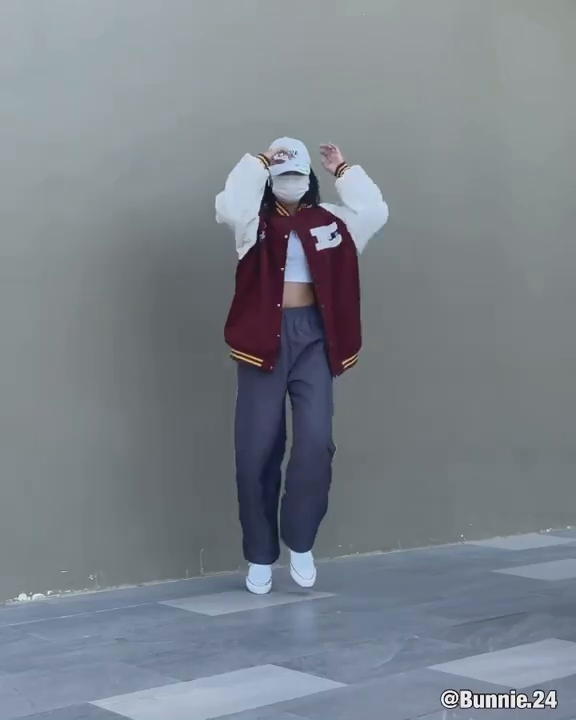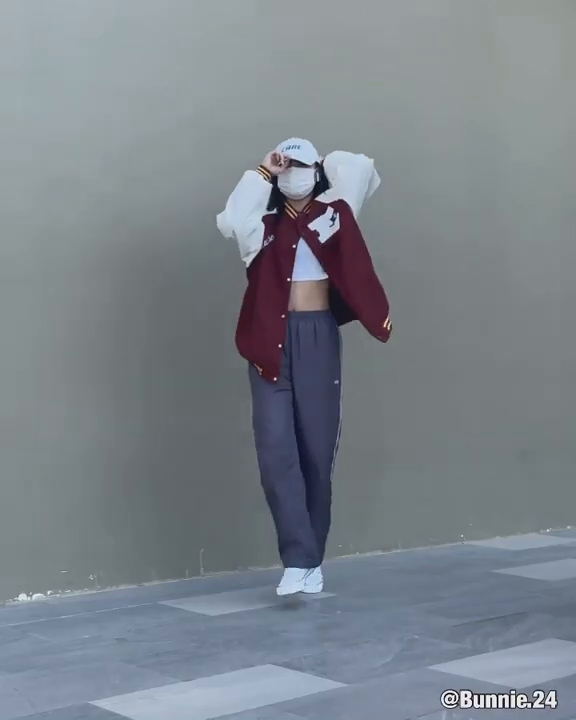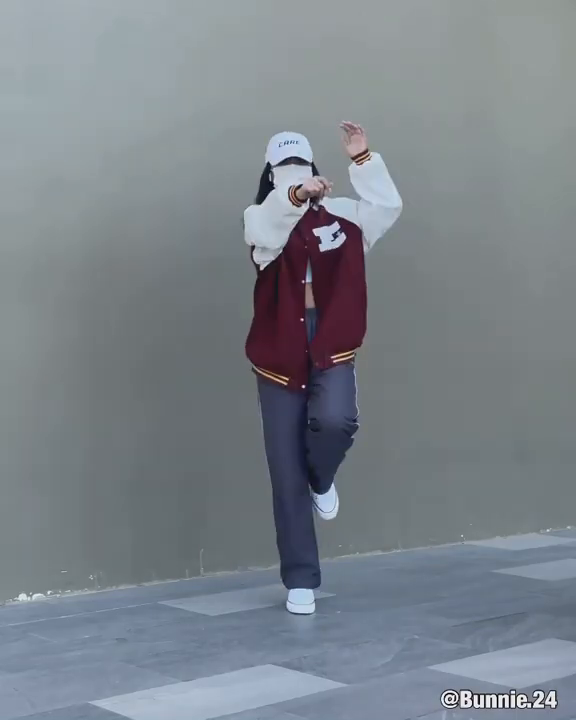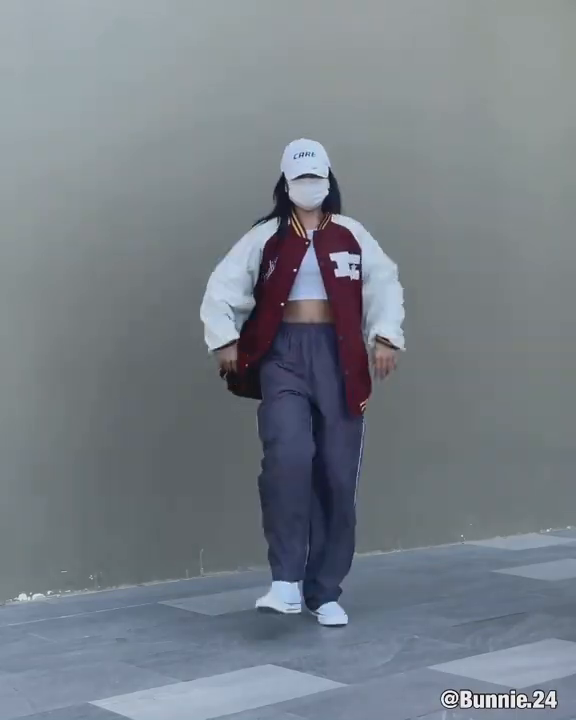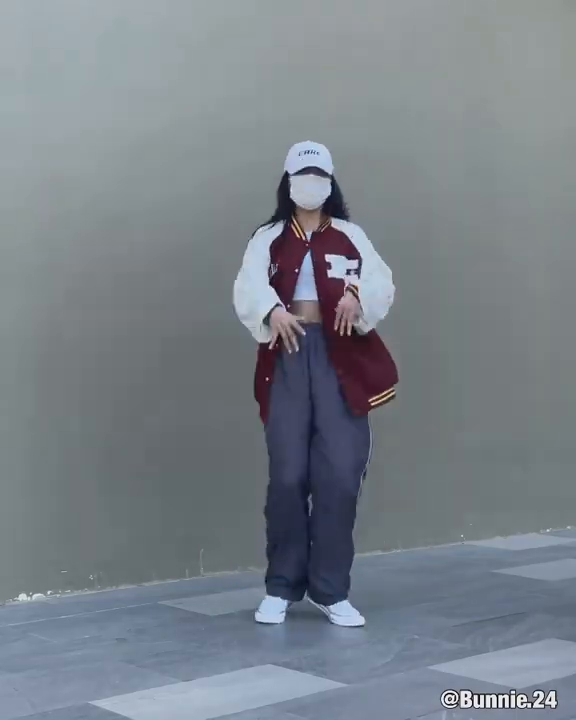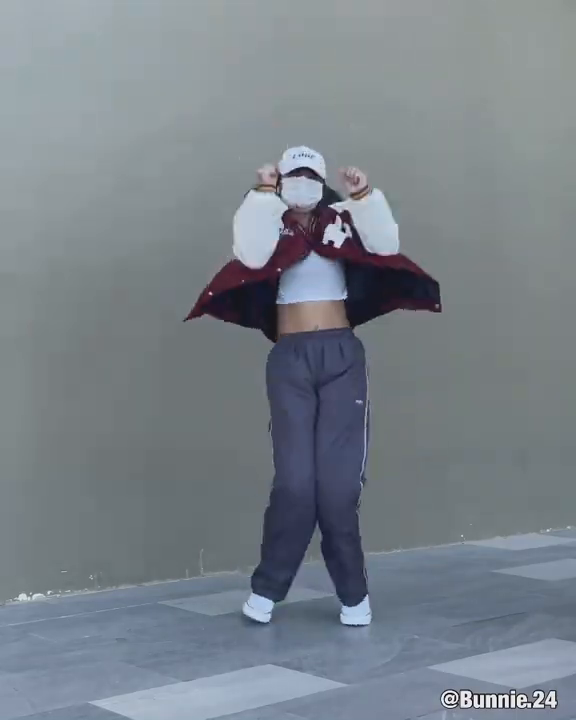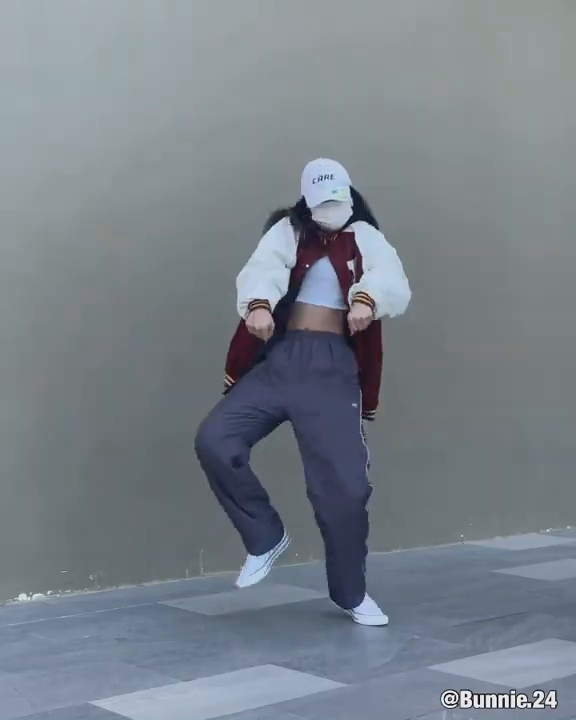
dt=0.4s
person 1, frame 1
left shoulder: (326, 221)
right shoulder: (257, 222)
left elbow: (374, 213)
right elbow: (229, 206)
left wrist: (343, 170)
right wrist: (259, 162)
left hip: (312, 337)
right hip: (264, 340)
left knee: (315, 439)
right knee: (258, 448)
left ankle: (300, 542)
right ankle: (260, 553)
person 1, frame 2
left shoulder: (334, 209)
right shoulder: (263, 223)
left elbow: (363, 170)
right elbow: (230, 221)
left wrist: (323, 162)
right wrist: (262, 173)
left hip: (319, 339)
right hip: (272, 341)
left knee: (317, 452)
right knee: (277, 448)
left ankle: (312, 558)
right ankle: (298, 559)
person 1, frame 3
left shoulder: (336, 212)
right shoulder: (264, 214)
left elbow: (384, 210)
right elbow: (270, 227)
left wrist: (362, 157)
right wrist: (293, 199)
left hip: (331, 338)
right hip: (280, 342)
left knee: (336, 420)
right knee: (285, 461)
left ankle: (321, 480)
right ankle: (300, 579)
person 1, frame 4
left shoulder: (353, 234)
right shoulder: (266, 236)
left elbow: (381, 289)
right elbow: (229, 288)
left wrist: (385, 337)
right wrist: (225, 338)
left hip: (337, 358)
right hip: (284, 355)
left knee: (338, 476)
right knee: (288, 458)
left ankle: (323, 592)
right ankle: (285, 577)
person 1, frame 5
left shoulder: (348, 237)
right shoulder: (269, 240)
left elbow: (380, 289)
right elbow: (249, 291)
left wrist: (358, 298)
right wrist: (271, 313)
left hip: (340, 360)
right hip: (287, 357)
left knee: (340, 476)
right knee: (288, 479)
left ankle: (328, 590)
right ankle: (280, 587)
person 1, frame 6
left shoulder: (343, 224)
right shoulder: (269, 230)
left elbow: (384, 243)
right elbow: (248, 251)
left wrist: (364, 194)
right wrist: (261, 193)
left hip: (342, 361)
right hip: (291, 363)
left knee: (338, 483)
right knee: (295, 482)
left ankle: (352, 592)
right ankle: (267, 588)
person 1, frame 7
left shoulder: (365, 238)
right shoulder: (287, 232)
left elbow: (395, 289)
right elbow: (259, 275)
left wrist: (368, 299)
right wrist: (256, 305)
left hip: (333, 366)
right hip: (280, 358)
left knee: (343, 486)
right knee: (214, 442)
left ankle: (351, 592)
right ankle: (264, 536)
